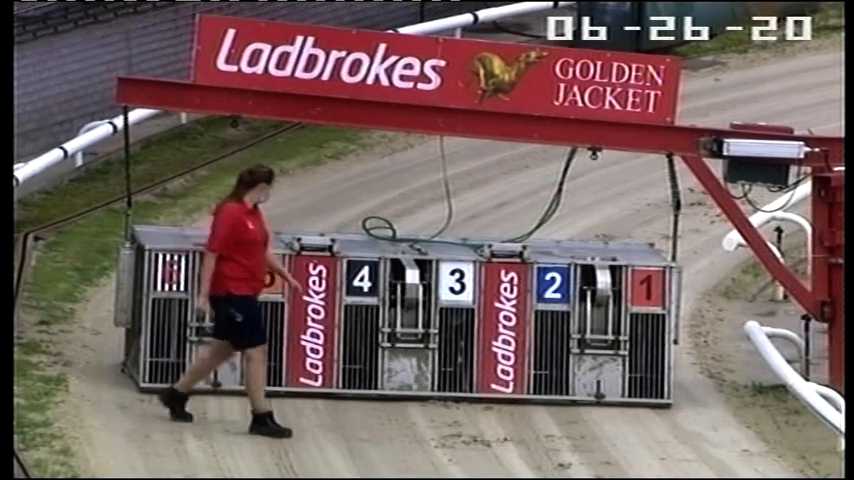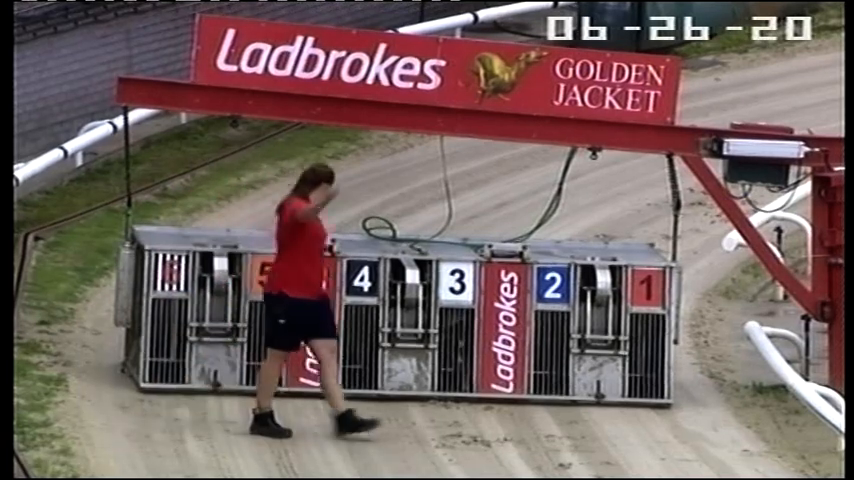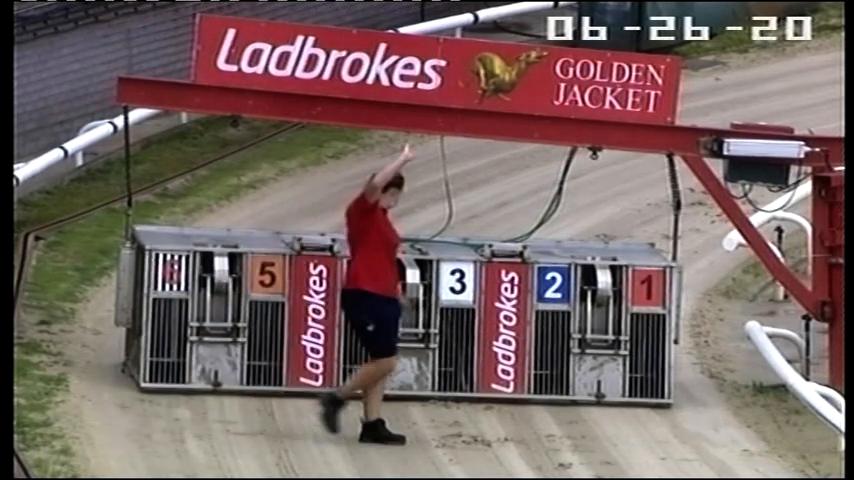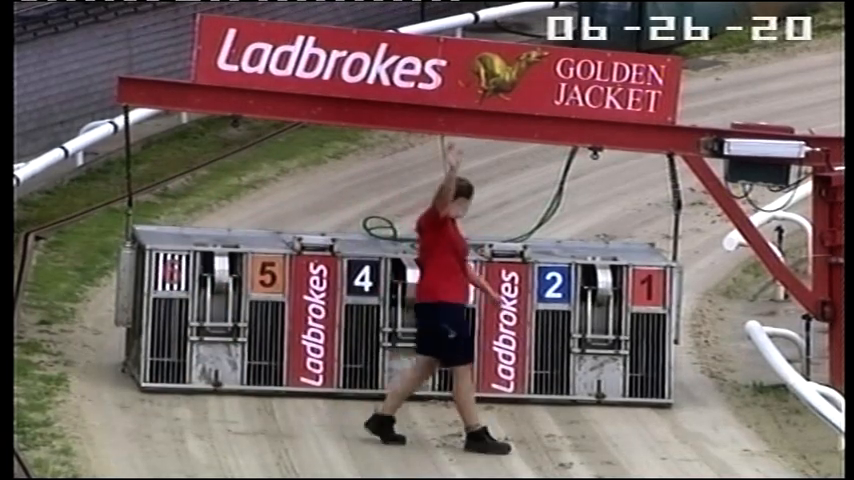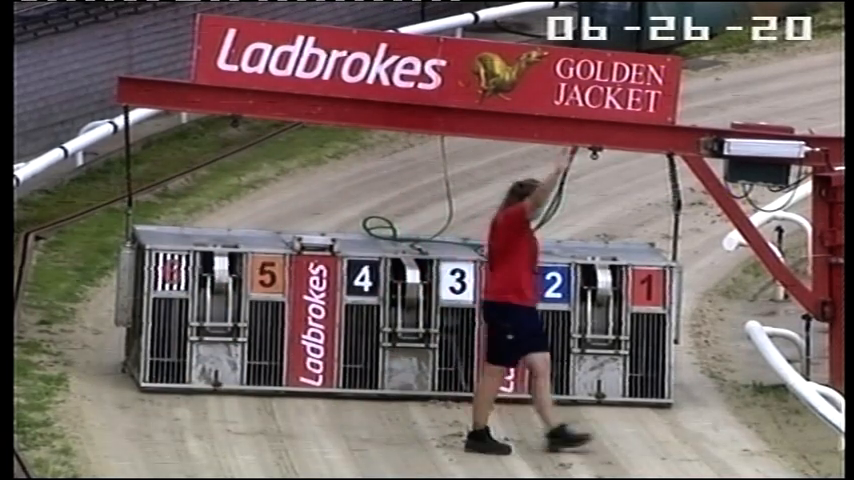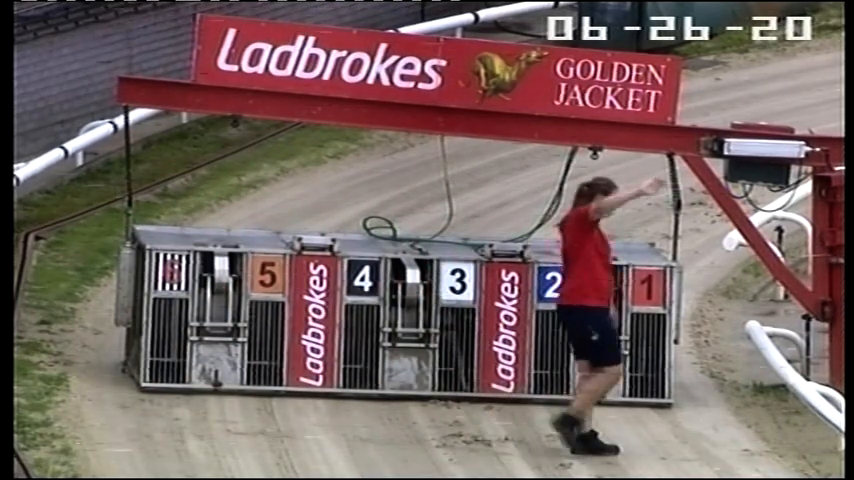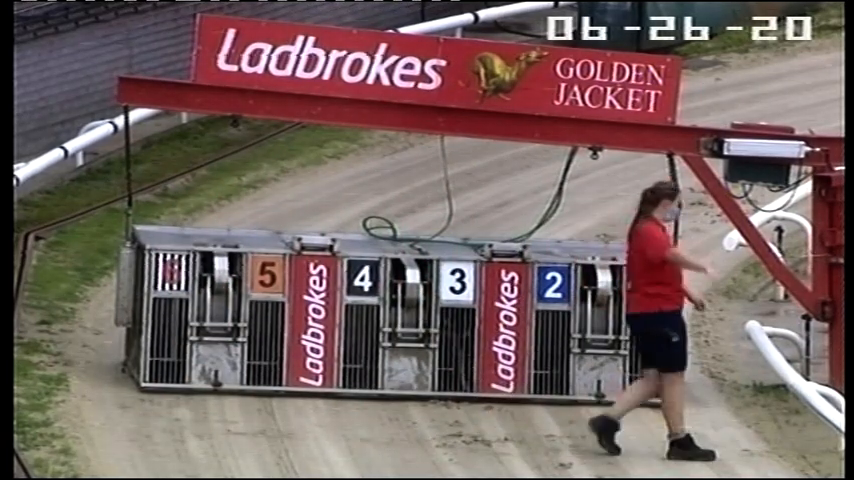
dt=0.4s
person 1, frame 1
left shoulder: (255, 213)
right shoulder: (230, 213)
left elbow: (264, 251)
right elbow: (211, 254)
left wrist: (287, 276)
right wrist: (203, 294)
left hip: (247, 294)
right hip: (233, 295)
left knee: (221, 351)
right knee: (257, 353)
left ankle: (176, 393)
right ankle: (262, 418)
person 1, frame 2
left shoulder: (312, 214)
right shoulder: (294, 207)
right elbow: (306, 211)
right wrist: (324, 197)
left hip: (313, 295)
right hip: (287, 294)
left knee: (328, 355)
right knee: (278, 355)
left ankle: (344, 418)
right ankle: (262, 418)
person 1, frame 3
left shoulder: (381, 217)
right shoulder: (363, 210)
right elbow: (377, 184)
left wrist: (397, 290)
right wrist: (402, 159)
left hip: (381, 298)
right hip: (363, 296)
left knee: (380, 363)
right knee: (386, 362)
left ankle: (373, 425)
right ankle: (336, 398)
person 1, frame 4
left shoulder: (447, 226)
right shoulder: (434, 220)
left elbow: (460, 265)
right elbow: (444, 198)
left wrist: (486, 289)
right wrist: (451, 171)
left hip: (446, 304)
right hip: (441, 305)
left knee: (423, 368)
right knee: (463, 369)
left ankle: (382, 419)
right ankle: (477, 436)
person 1, frame 5
left shoulder: (518, 225)
right shoulder: (510, 218)
right elbow: (537, 198)
right wrist: (557, 173)
left hip: (522, 307)
right hip: (508, 306)
left knee: (540, 367)
right knee: (497, 371)
left ankle: (556, 432)
right ankle: (477, 436)
person 1, frame 6
left shoulder: (589, 226)
right shoulder: (579, 218)
right elbow: (604, 207)
right wrist: (639, 191)
left hip: (585, 307)
right hip: (584, 308)
left knee: (590, 372)
right knee: (611, 371)
left ankle: (584, 436)
right ankle: (570, 419)
person 1, frame 7
left shoulder: (648, 229)
right shoulder: (651, 231)
right elbow: (674, 256)
left wrist: (688, 294)
right wrist: (700, 265)
left hip: (647, 313)
right hip: (659, 315)
left knee: (655, 377)
right knee: (673, 377)
left ankle: (607, 422)
right ankle: (680, 442)
